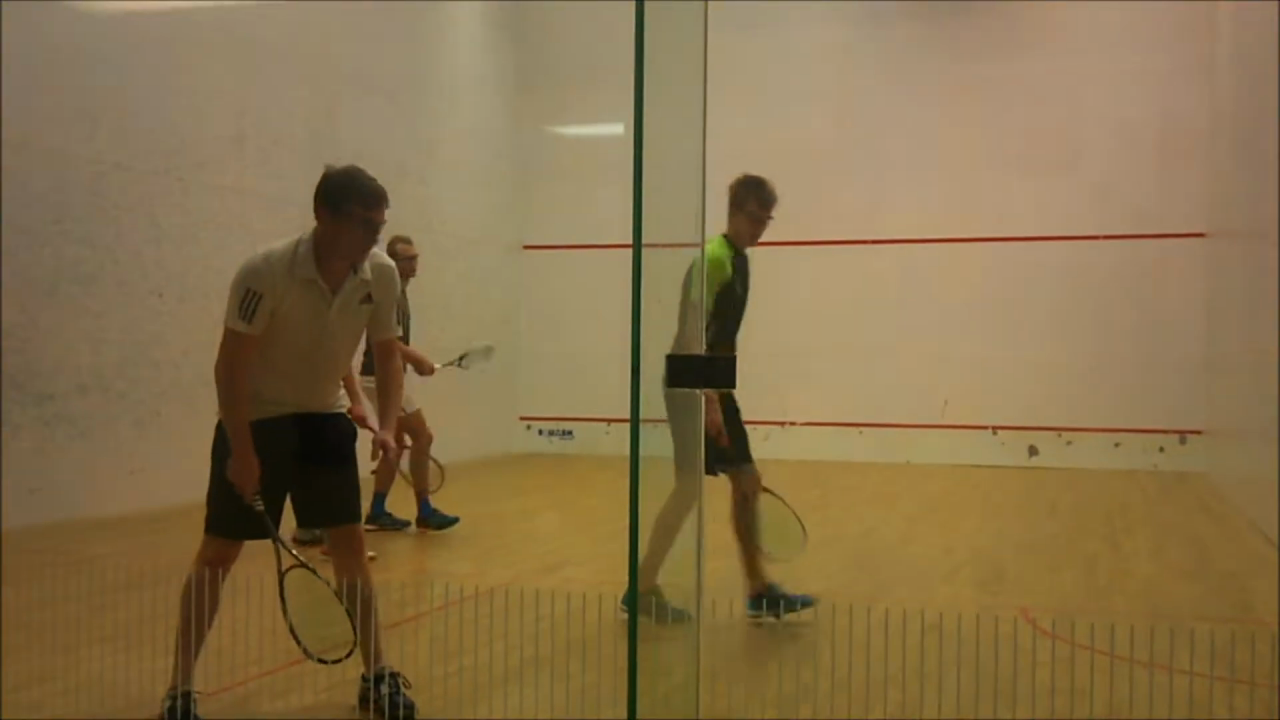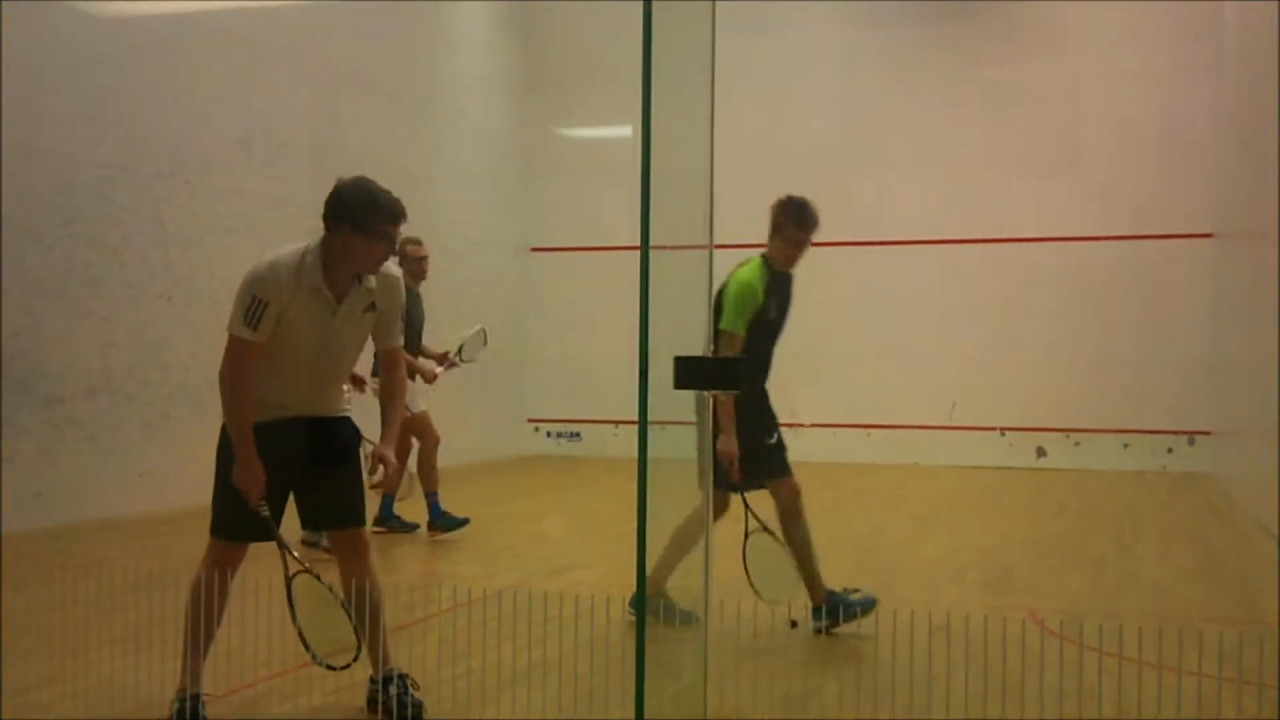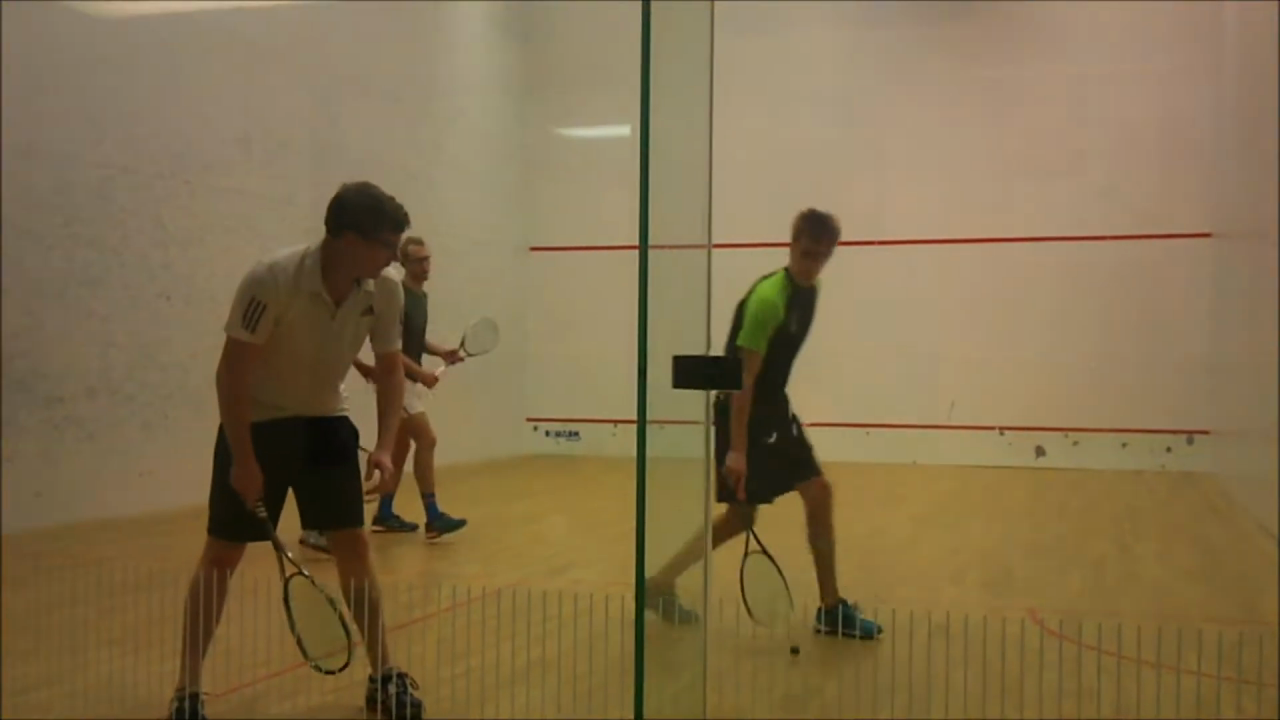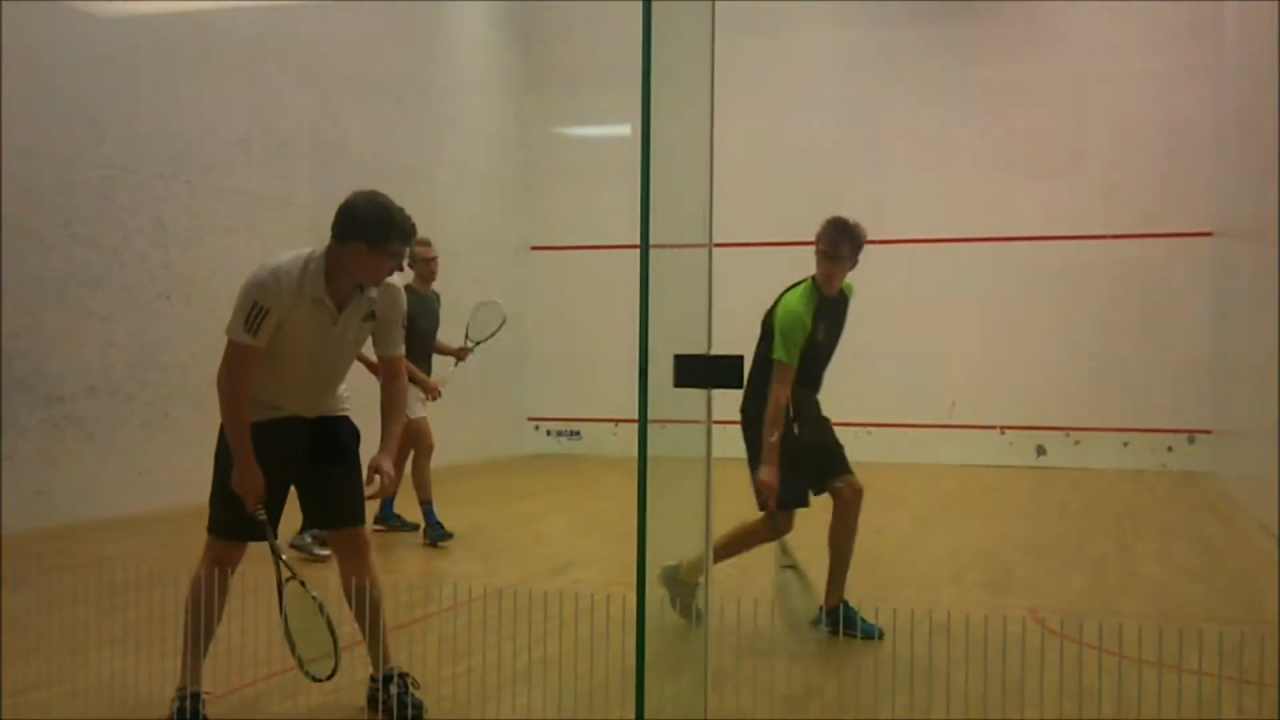
dt=0.1s
person 1, frame 1
left shoulder: (381, 274)
right shoulder: (265, 271)
left elbow: (387, 354)
right elbow: (230, 364)
left wrist: (387, 424)
right wrist: (242, 451)
left hip: (323, 419)
right hip: (254, 423)
left knee: (350, 544)
right knee: (218, 553)
person 1, frame 2
left shoulder: (386, 285)
right shoulder: (272, 279)
left elbow: (392, 364)
right elbow: (234, 370)
left wrist: (388, 439)
right wrist: (246, 457)
left hip: (327, 423)
right hip: (258, 425)
left knee: (354, 546)
right knee: (223, 556)
person 1, frame 3
left shoulder: (384, 290)
right shoulder: (270, 281)
left elbow: (389, 369)
right elbow: (231, 372)
left wrist: (385, 446)
right wrist: (243, 458)
left hip: (326, 422)
right hip: (257, 424)
left knee: (353, 546)
right knee: (221, 555)
left ankle: (384, 677)
person 1, frame 4
left shoulder: (386, 296)
right shoulder: (274, 284)
left elbow: (393, 374)
right elbow: (232, 374)
left wrist: (388, 452)
right wrist: (244, 461)
left hip: (326, 421)
right hip: (257, 423)
left knee: (354, 544)
right knee: (222, 554)
left ankle: (385, 676)
person 2, frame 1
left shoulder: (737, 257)
right shoulder: (715, 257)
right elbow: (693, 331)
right wrist: (708, 399)
left hip: (712, 385)
right hip: (695, 386)
left knee: (746, 482)
right knee: (703, 484)
left ankle: (759, 589)
right ankle: (643, 590)
person 2, frame 2
left shoulder: (783, 276)
right shoulder: (748, 282)
right elbow: (725, 357)
right wrist: (727, 430)
left hip: (751, 397)
right hip: (727, 400)
left knee: (787, 493)
right knee: (729, 500)
left ankle: (822, 600)
right ankle: (651, 591)
person 2, frame 3
left shoulder: (809, 290)
right shoulder: (769, 297)
right elbow: (745, 376)
right wrist: (737, 448)
left hip: (772, 405)
right hip: (743, 411)
left knee: (819, 492)
right knee: (741, 514)
left ankle: (831, 607)
right ankle: (660, 585)
person 2, frame 4
left shoulder: (844, 295)
right shoulder: (795, 308)
right elbow: (778, 390)
right wrist: (767, 460)
left hip: (804, 409)
right hip: (769, 414)
left knee: (850, 492)
right knee: (779, 520)
left ankle: (833, 608)
right ankle: (686, 574)
person 3, frame 1
left shoulder: (399, 292)
left wrist: (413, 360)
right wrist: (418, 359)
left knee: (396, 445)
right knee: (423, 437)
left ankle: (377, 513)
right ankle: (425, 512)
person 3, frame 2
left shoulder: (414, 295)
left wrist: (433, 355)
right wrist: (420, 367)
left hip: (406, 380)
left knee: (402, 447)
right knee: (430, 438)
left ankle: (385, 514)
right ankle: (435, 515)
person 3, frame 3
left shoulder: (421, 296)
left wrist: (441, 352)
right wrist: (419, 371)
left hip: (409, 381)
left knee: (401, 447)
right knee: (426, 440)
left ankle: (384, 513)
right ankle: (433, 516)
person 3, frame 4
left shoulder: (434, 298)
right shoulder: (402, 299)
left wrist: (453, 351)
right wrist: (423, 378)
left hip: (418, 385)
left knee: (403, 450)
right knee: (425, 445)
left ankle: (385, 513)
right ankle: (431, 522)
